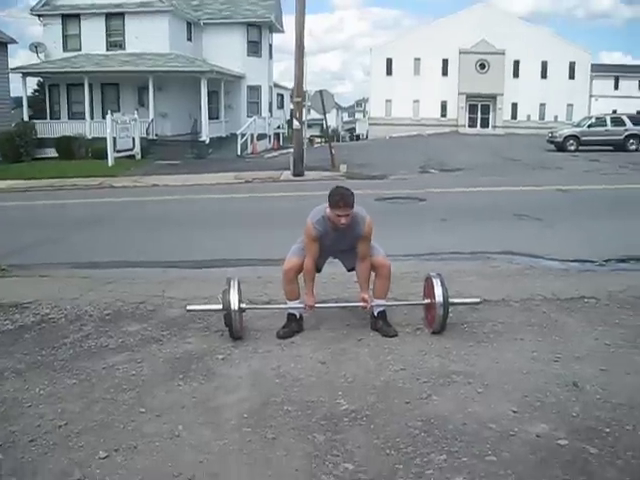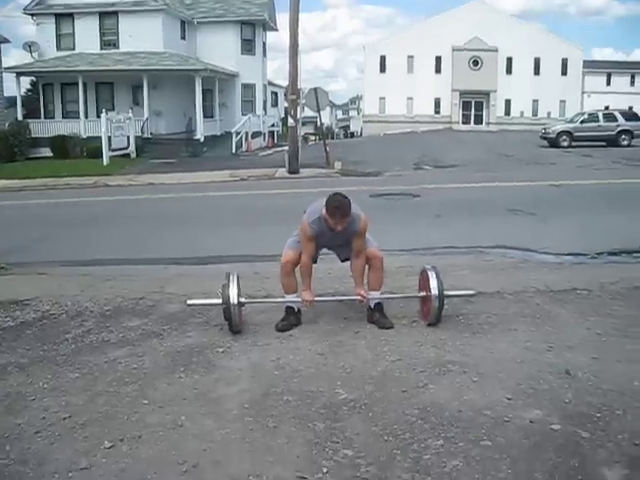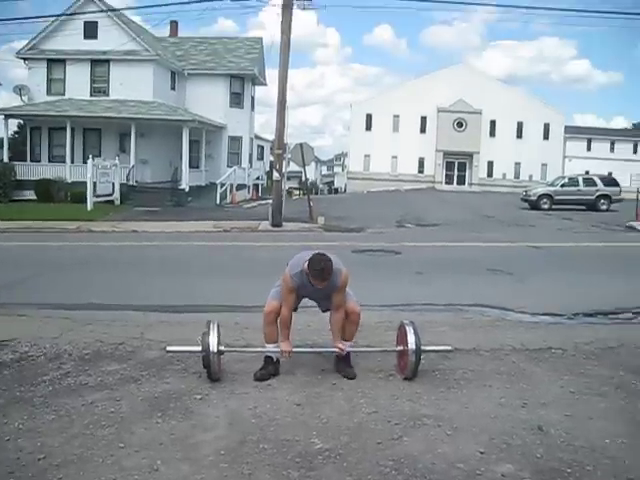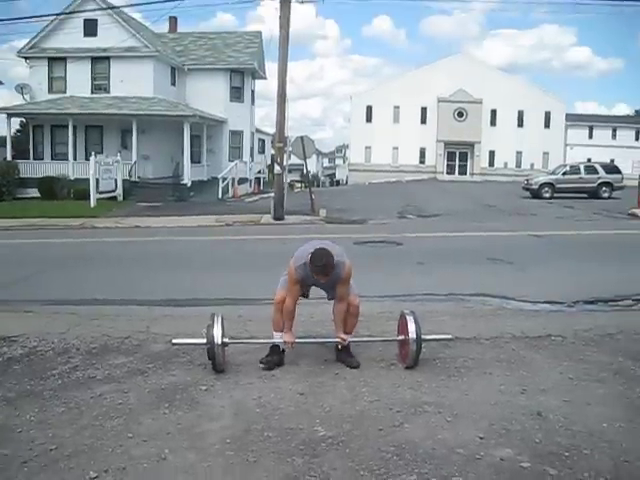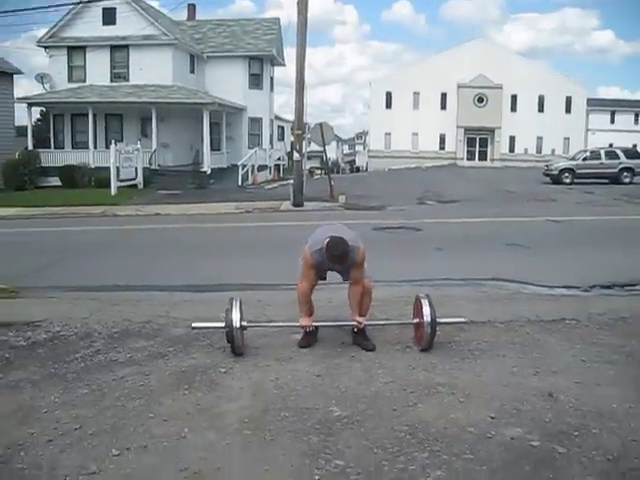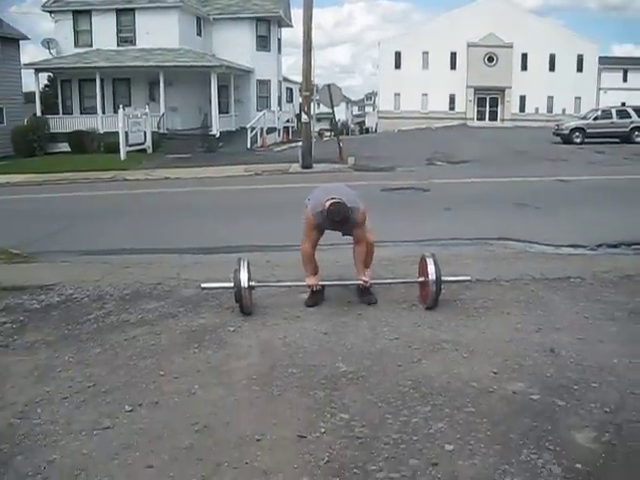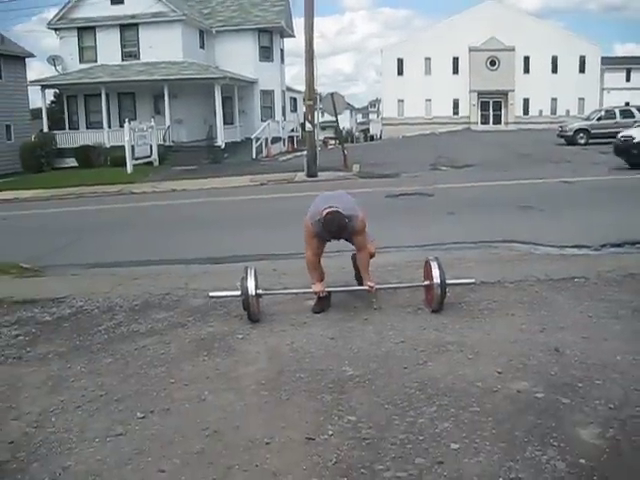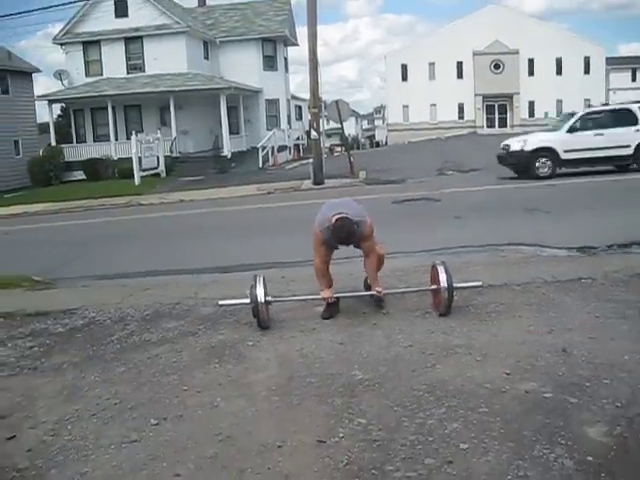
dt=0.2s
person 1, frame 1
left shoulder: (364, 223)
right shoulder: (314, 223)
left elbow: (363, 260)
right elbow: (310, 261)
left wrist: (364, 291)
right wrist: (309, 294)
left hip: (351, 246)
right hip: (316, 244)
left knee: (383, 266)
right knee: (289, 269)
left ankle: (379, 316)
right ankle: (294, 317)
person 1, frame 2
left shoulder: (359, 221)
right shoulder: (310, 222)
left elbow: (358, 256)
right elbow: (306, 258)
left wrist: (359, 286)
right wrist: (306, 289)
left hip: (346, 239)
right hip: (312, 236)
left knee: (376, 257)
right knee: (286, 262)
left ankle: (375, 309)
right ankle: (292, 311)
person 1, frame 3
left shoulder: (341, 275)
right shoulder: (292, 274)
left elbow: (338, 310)
right elbow: (286, 310)
left wrist: (337, 340)
right wrist: (284, 340)
right hip: (296, 286)
left knee: (354, 311)
right knee: (270, 311)
left ankle: (342, 358)
right ankle: (271, 361)
person 1, frame 4
left shoulder: (344, 266)
right shoulder: (296, 267)
left elbow: (340, 301)
right elbow: (290, 301)
left wrist: (340, 331)
right wrist: (287, 332)
left hip: (334, 276)
right hip: (302, 271)
left knee: (353, 305)
right knee: (279, 301)
left ankle: (343, 348)
right ankle: (277, 350)
person 1, frame 5
left shoulder: (358, 251)
right shoulder: (311, 252)
left elbow: (356, 284)
right elbow: (305, 285)
left wrist: (355, 315)
right wrist: (304, 316)
left hip: (348, 257)
right hip: (317, 253)
left knee: (366, 287)
right knee: (303, 285)
left ankle: (359, 331)
right ankle: (310, 330)
person 1, frame 6
left shoulder: (358, 211)
right shoulder: (312, 213)
left elbow: (359, 243)
right elbow: (308, 245)
left wrist: (361, 274)
right wrist: (310, 276)
left hip: (348, 213)
right hip: (318, 210)
left knee: (368, 241)
right knee: (306, 245)
left ankle: (363, 286)
right ankle: (317, 288)
person 1, frame 7
left shoulder: (357, 219)
right shoulder: (312, 221)
left elbow: (362, 250)
right elbow: (311, 254)
left wrist: (367, 279)
right wrist: (316, 283)
left hip: (348, 217)
right hip: (320, 221)
left knee: (370, 251)
right knee: (315, 253)
left ankle: (357, 261)
right ankle: (323, 295)
person 1, frame 8
left shoulder: (365, 225)
right shoulder: (320, 229)
left elbow: (369, 255)
right elbow: (319, 261)
left wrist: (375, 284)
right wrist: (324, 289)
left hip: (356, 227)
right hip: (327, 228)
left knee: (378, 254)
right knee: (323, 261)
left ankle: (370, 283)
right ankle: (331, 301)
